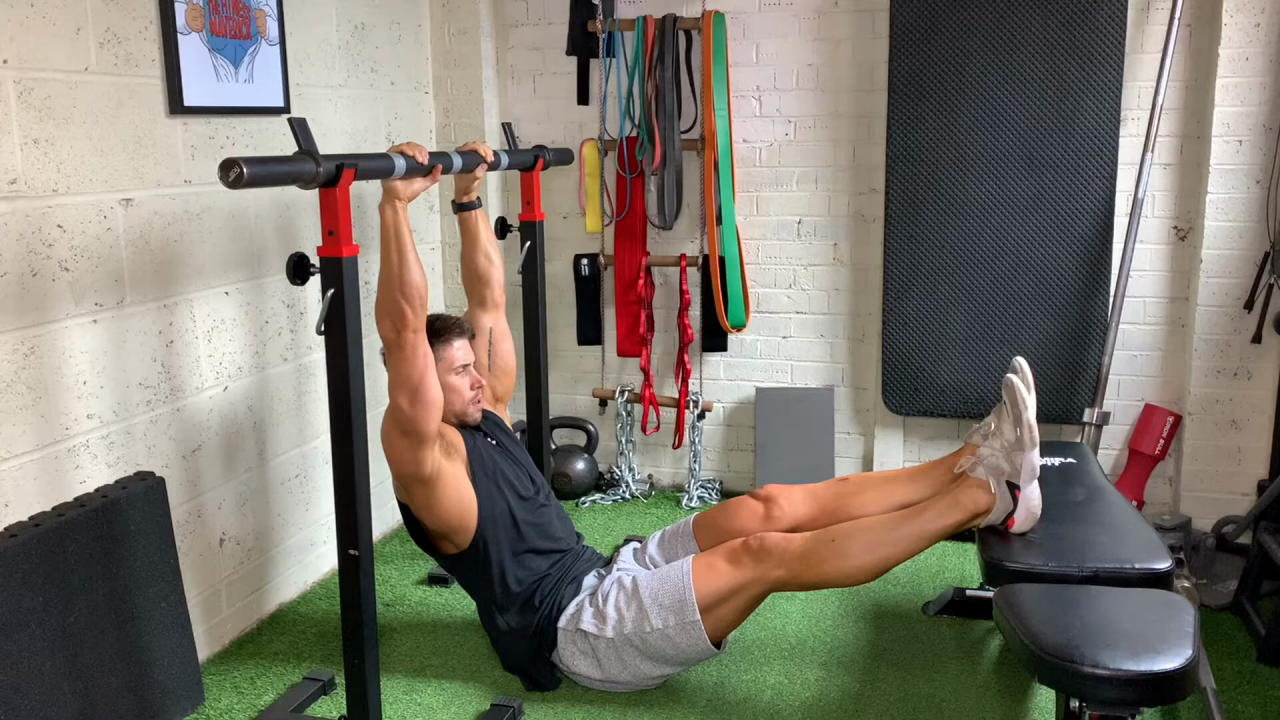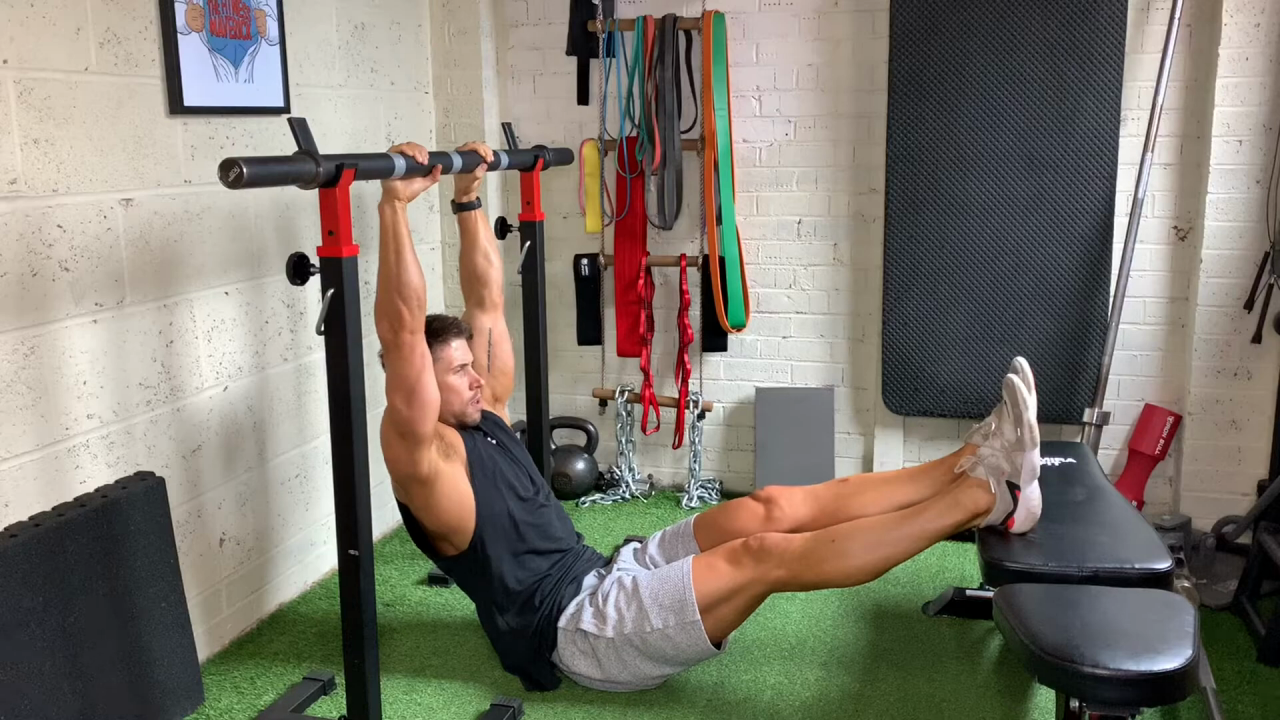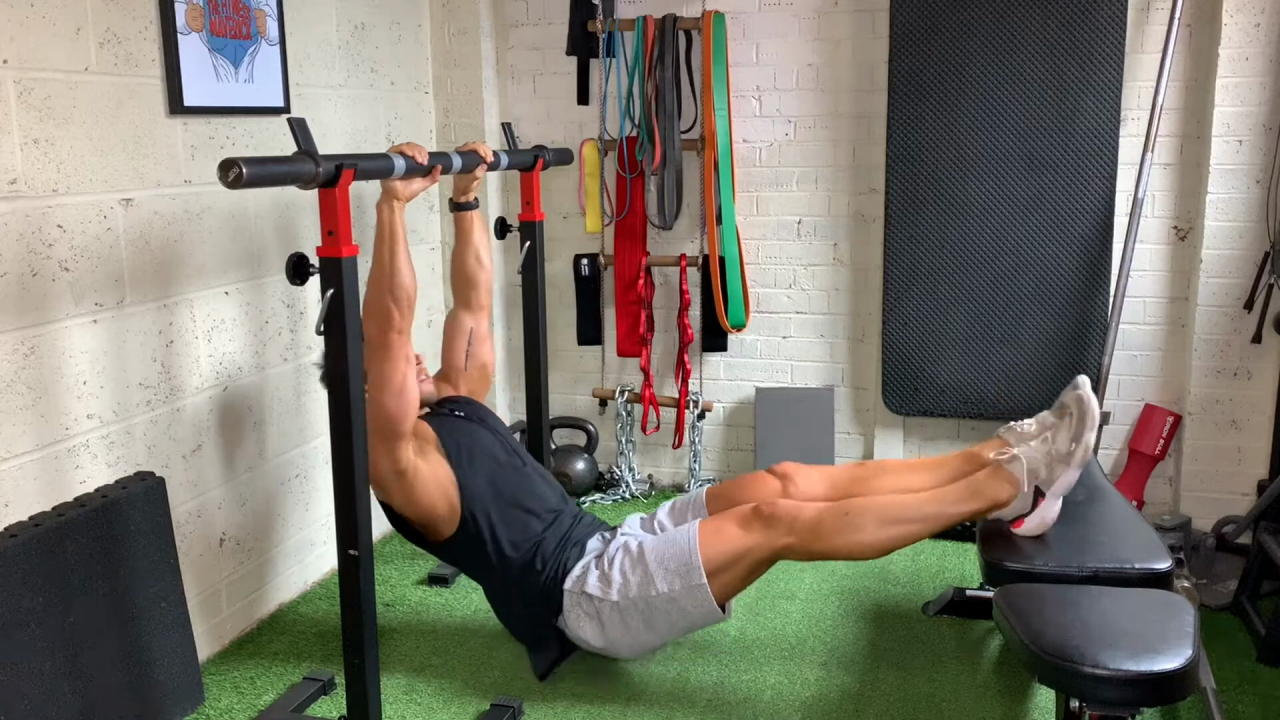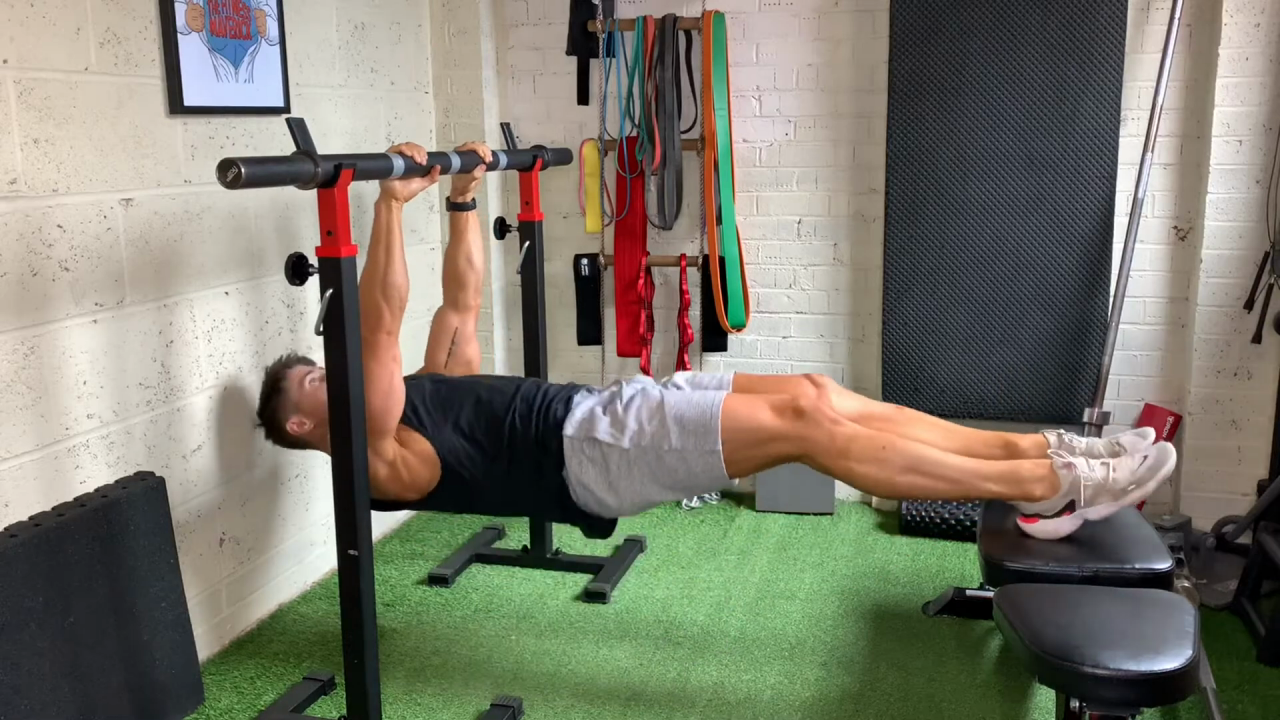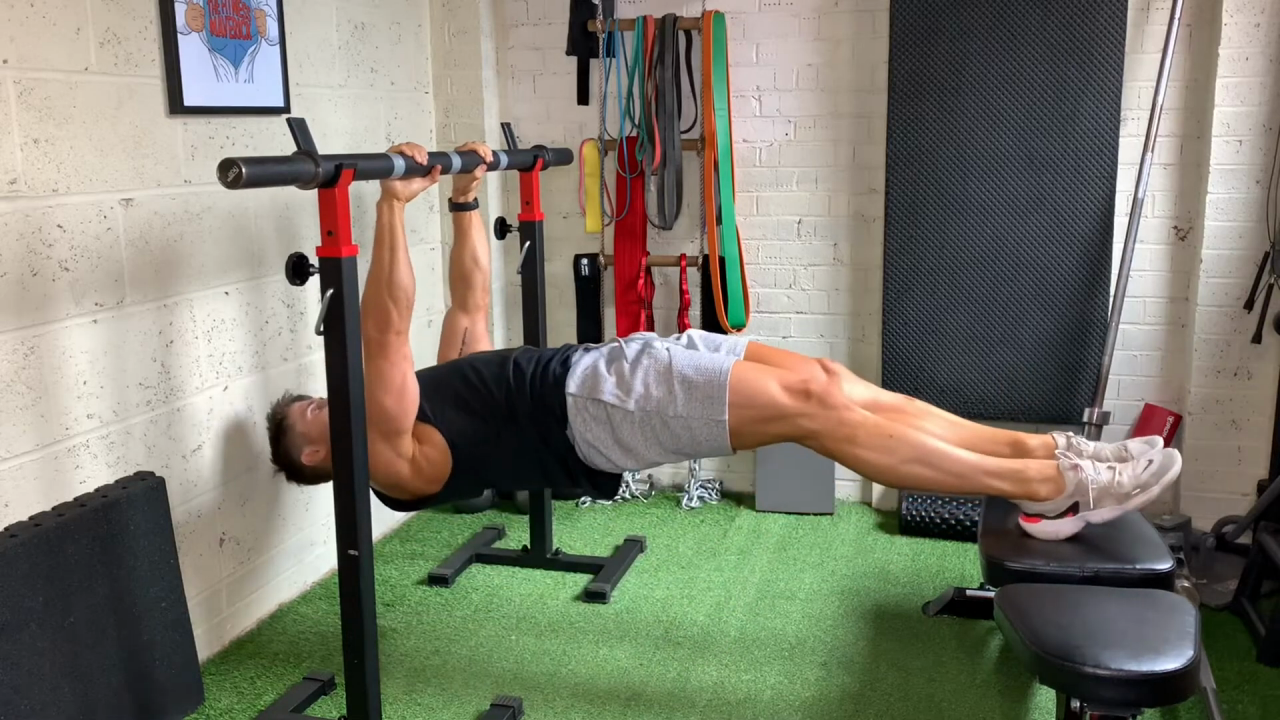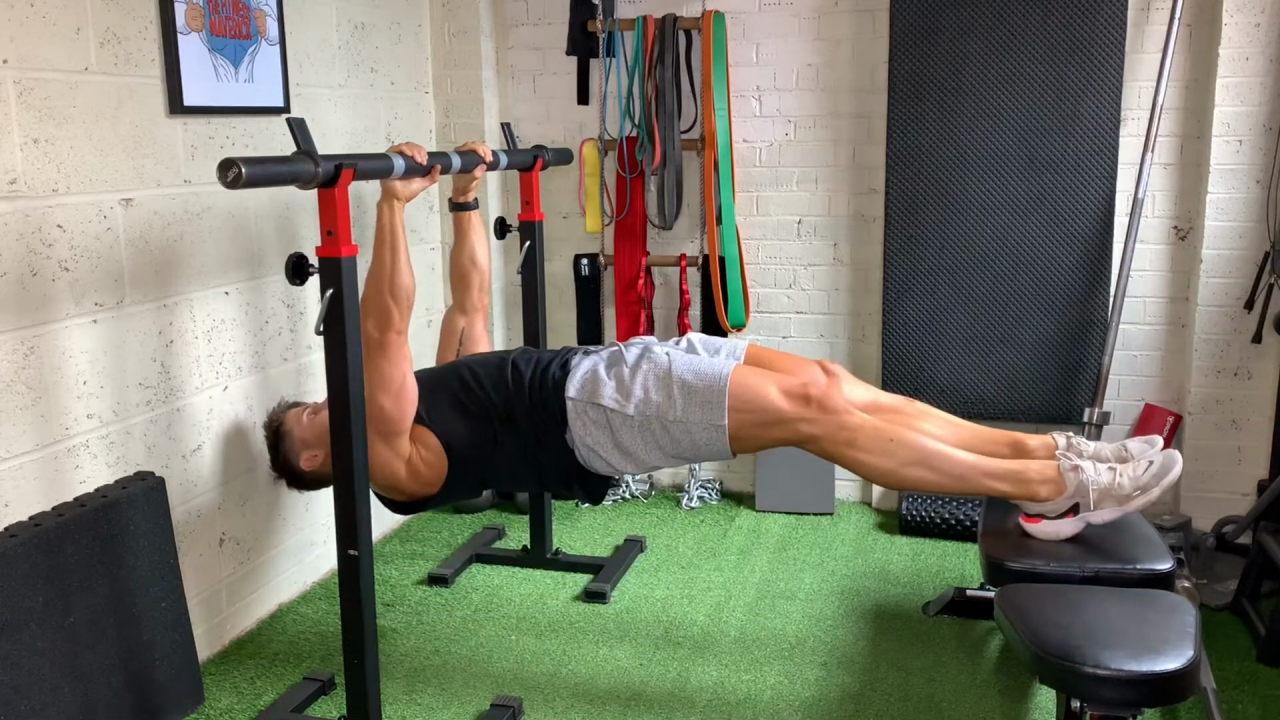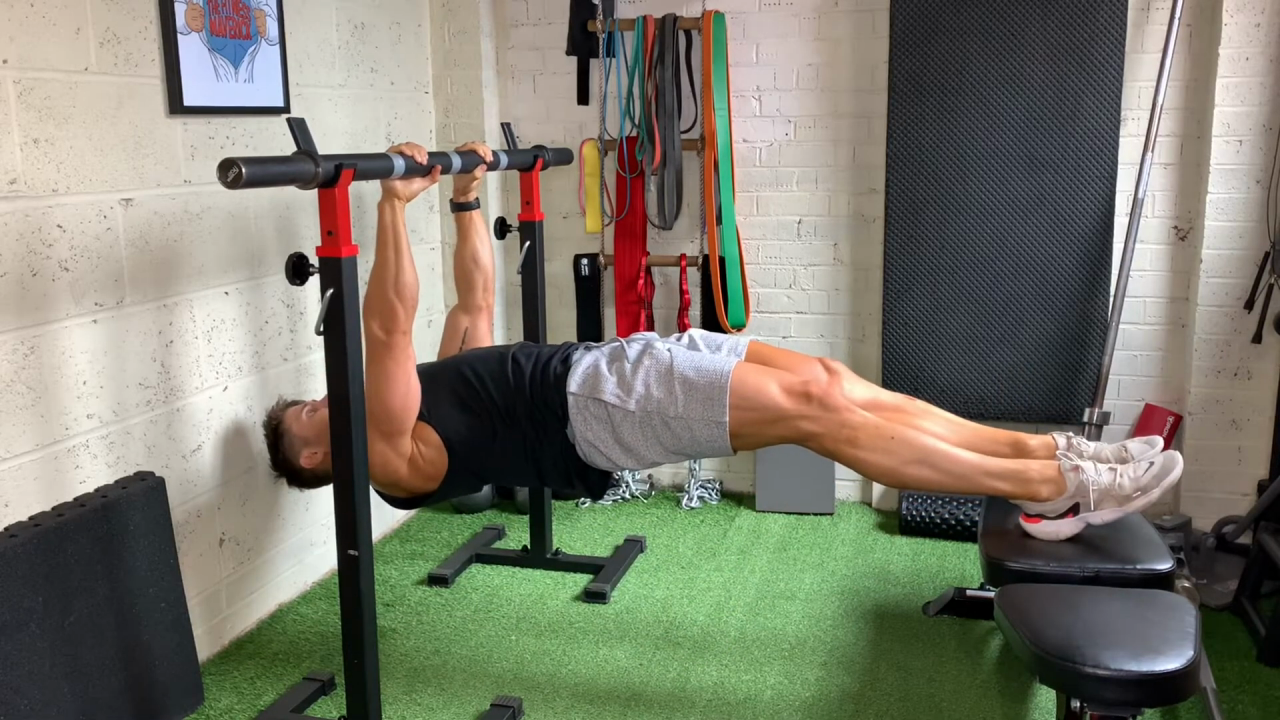
dt=0.5s
person 1, frame 1
left shoulder: (483, 415)
right shoulder: (424, 455)
left elbow: (488, 308)
right elbow: (403, 334)
left wrist: (469, 199)
right wrist: (395, 205)
left hip: (604, 581)
right hip: (577, 629)
left knee: (769, 507)
right knee: (764, 553)
left ankle: (971, 464)
right ankle: (989, 495)
person 1, frame 2
left shoulder: (483, 416)
right shoulder: (422, 457)
left elbow: (486, 310)
right elbow: (402, 336)
left wrist: (467, 199)
right wrist: (395, 206)
left hip: (602, 582)
right hip: (579, 630)
left knee: (769, 511)
right knee: (767, 555)
left ankle: (972, 464)
right ankle: (987, 495)
person 1, frame 3
left shoulder: (451, 404)
right shoulder: (396, 457)
left elbow: (471, 309)
right elbow: (387, 331)
left wrist: (465, 201)
right wrist: (391, 204)
left hip: (610, 552)
right hip: (587, 592)
left knee: (783, 483)
right knee: (771, 516)
left ankle: (1000, 458)
right ankle: (1011, 490)
person 1, frame 4
left shoulder: (425, 392)
right shoulder: (377, 458)
left elbow: (461, 306)
right elbow: (380, 327)
left wrist: (464, 198)
right wrist: (389, 205)
left hip: (609, 417)
right hip: (591, 446)
left knee: (818, 396)
right knee: (802, 420)
left ankle: (1039, 451)
right ankle: (1049, 488)
person 1, frame 5
left shoulder: (433, 400)
right shoulder: (394, 458)
left elbow: (469, 306)
right elbow: (383, 330)
left wrist: (465, 200)
right wrist: (391, 205)
left hip: (611, 370)
right hip: (599, 402)
left knee: (827, 383)
right knee: (811, 405)
left ankle: (1045, 452)
right ankle: (1057, 487)
person 1, frame 6
left shoulder: (432, 403)
right shoulder: (392, 458)
left elbow: (469, 307)
right elbow: (383, 328)
left wrist: (465, 198)
right wrist: (391, 203)
left hip: (609, 369)
right hip: (596, 407)
left knee: (826, 383)
right knee: (810, 409)
left ankle: (1043, 452)
right ankle: (1053, 486)
person 1, frame 7
left shoulder: (434, 389)
right shoulder: (392, 454)
left elbow: (474, 301)
right elbow: (387, 324)
left wrist: (467, 198)
right wrist: (393, 203)
left hip: (612, 365)
right hip: (597, 404)
left knee: (828, 381)
right knee: (812, 406)
left ankle: (1044, 451)
right ankle: (1055, 487)
